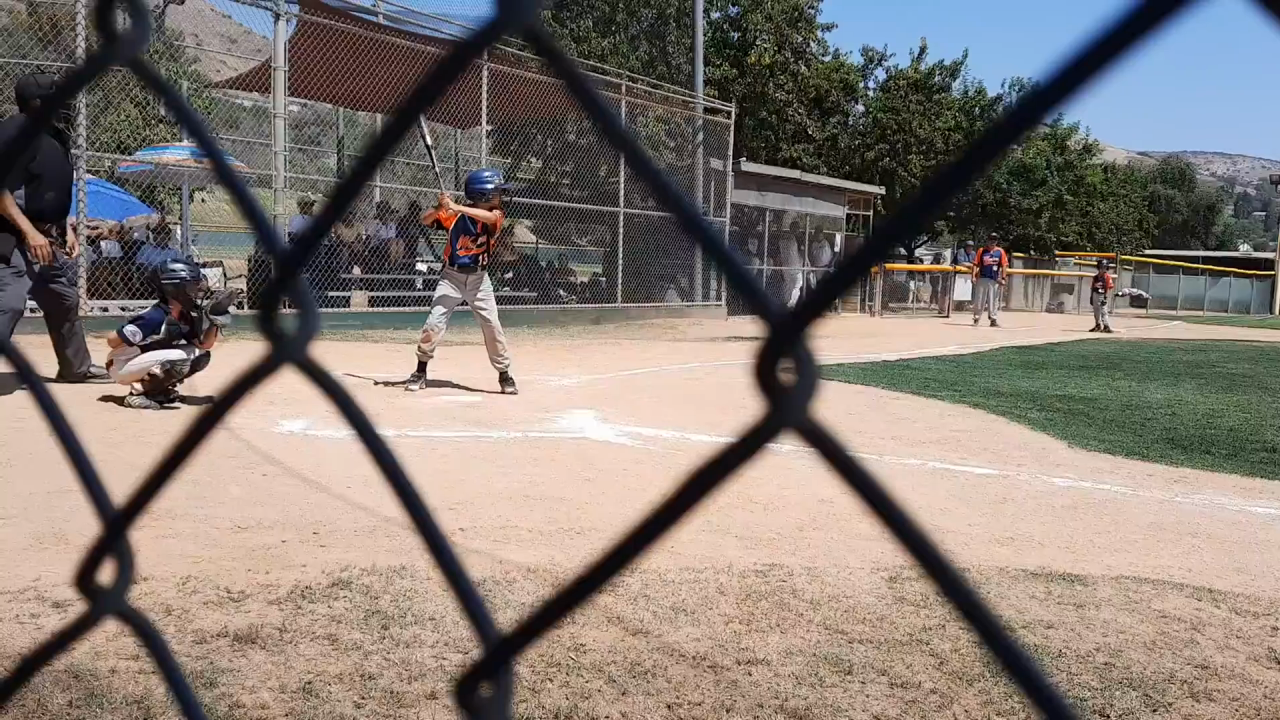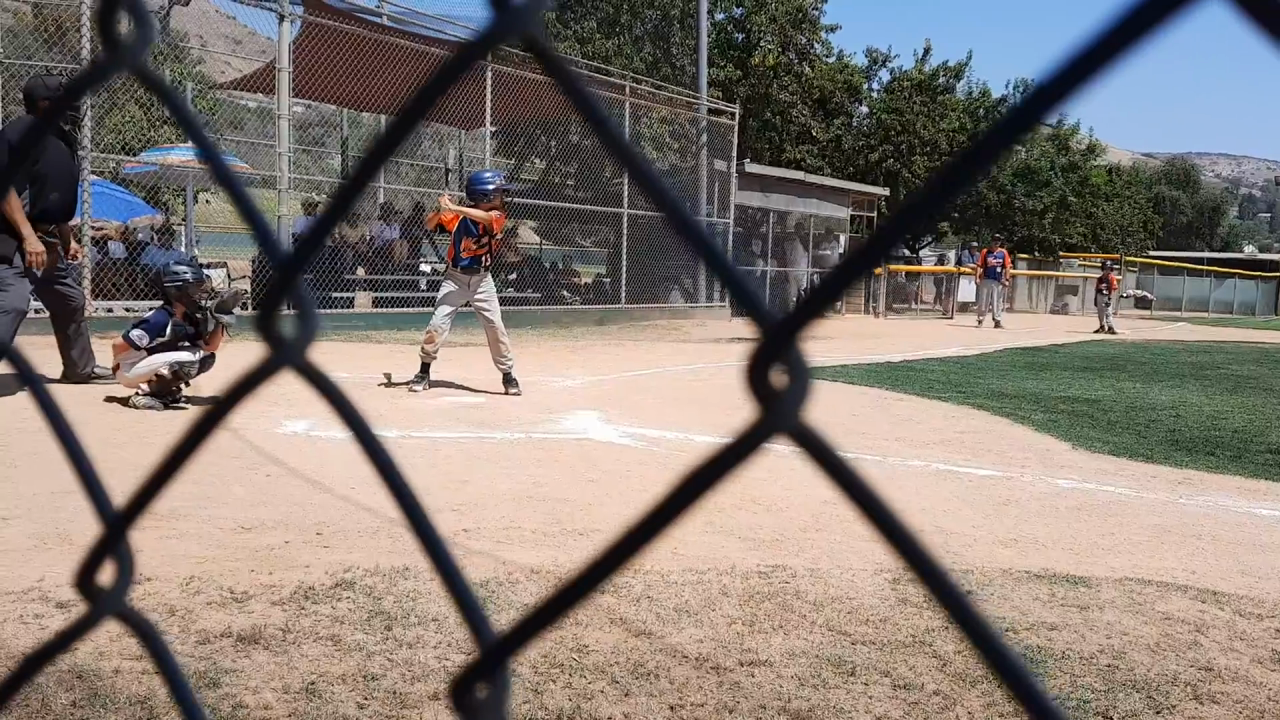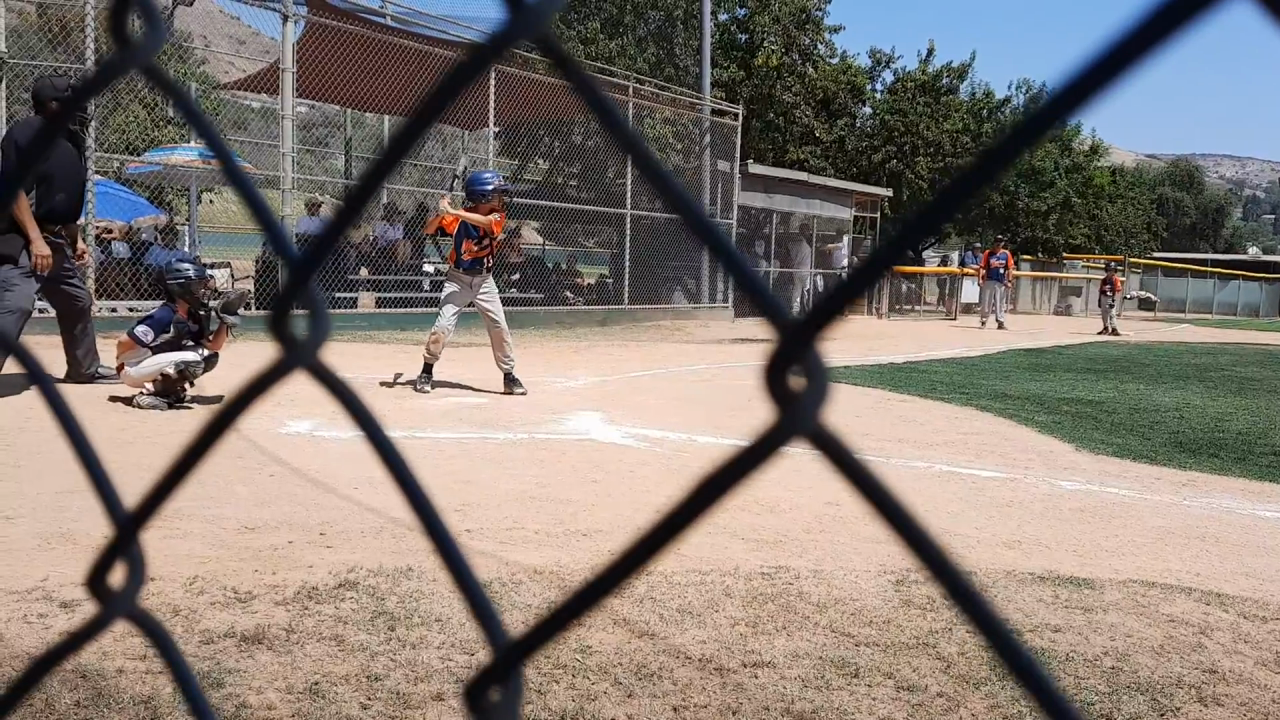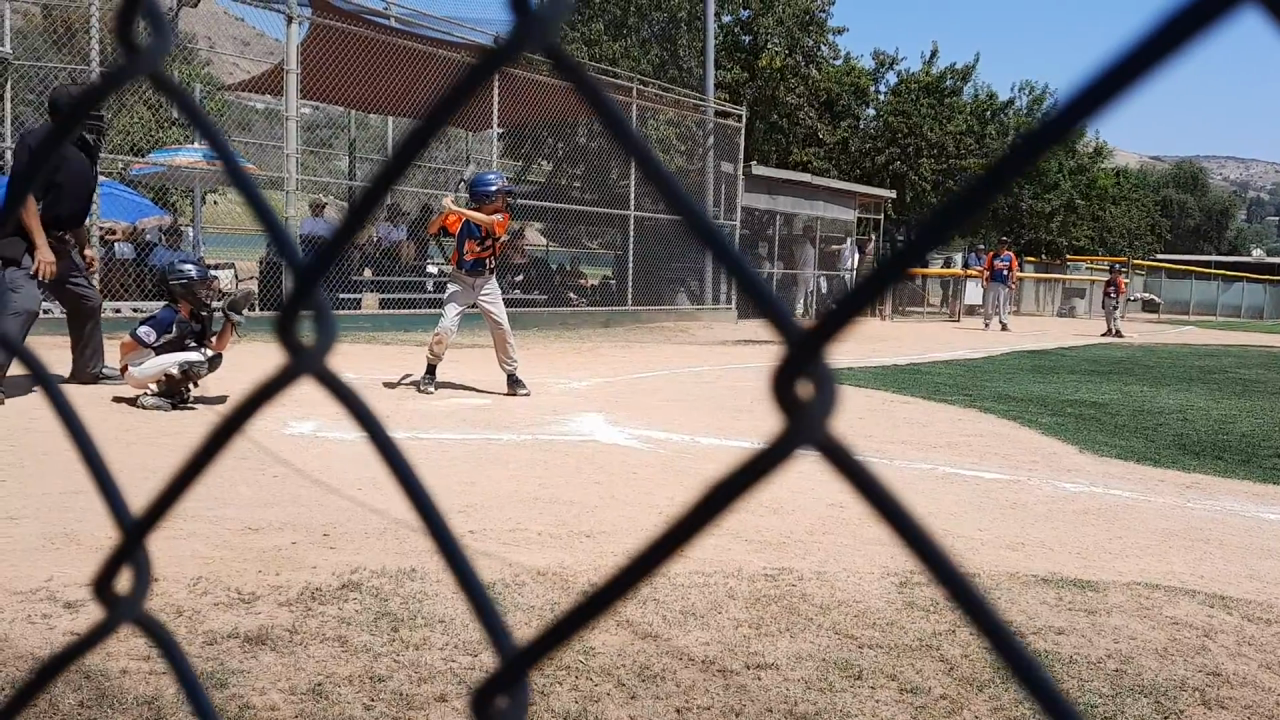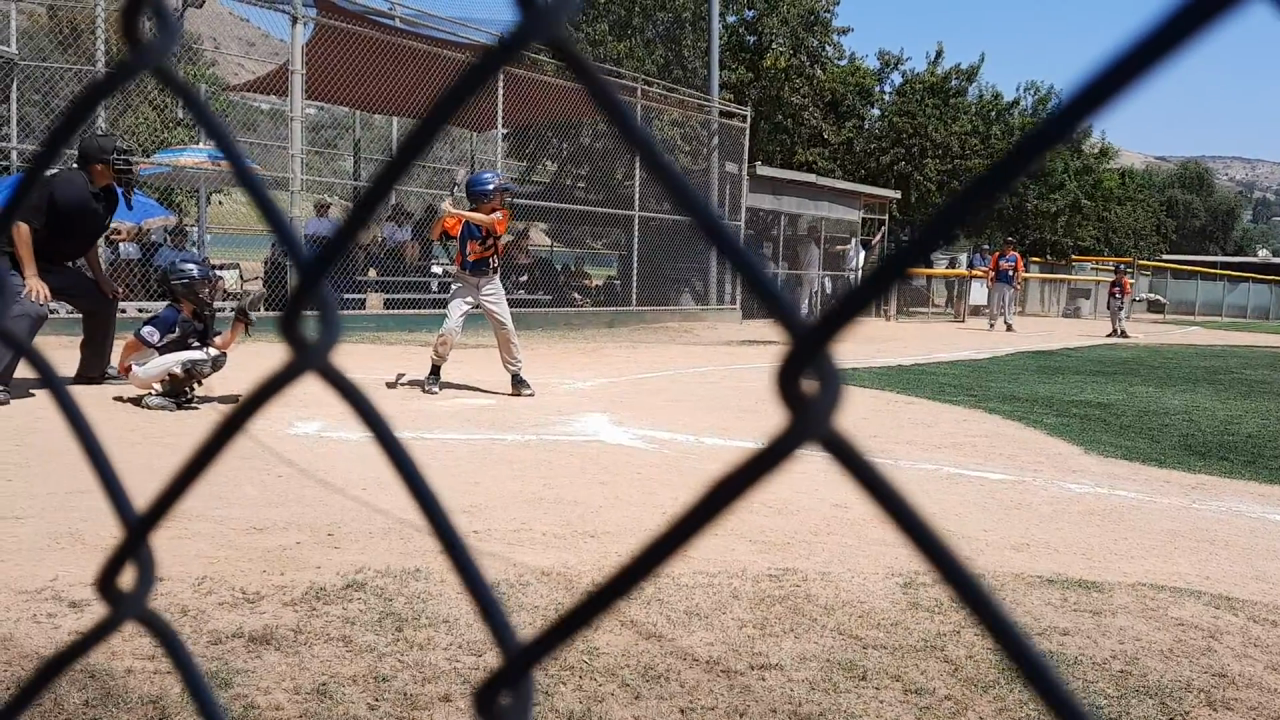
dt=0.5s
person 1, frame 1
left shoulder: (53, 136)
left wrist: (67, 230)
right wrist: (29, 231)
left hip: (47, 239)
left knee: (66, 301)
left ankle: (76, 367)
person 1, frame 2
left shoulder: (60, 138)
left wrist: (67, 239)
right wrist: (29, 237)
left hip: (49, 241)
left knee: (72, 302)
left ankle: (81, 367)
person 1, frame 3
left shoulder: (68, 139)
right shoulder: (27, 132)
left wrist: (76, 238)
right wrist: (35, 239)
left hip: (56, 241)
left knee: (78, 301)
left ankle: (85, 367)
person 1, frame 4
left shoulder: (86, 147)
right shoulder: (41, 140)
left wrist: (84, 247)
right wrist: (41, 247)
left hip: (58, 244)
left knee: (88, 299)
left ankle: (87, 369)
person 1, frame 5
left shoulder: (109, 196)
right shoulder: (64, 185)
left wrist: (100, 278)
right wrist: (31, 276)
left hip: (53, 263)
left knee: (104, 300)
right knee: (31, 307)
left ankle: (93, 370)
person 2, frame 1
left shoulder: (497, 214)
right shoulder: (455, 214)
left elbow: (490, 217)
right elbow: (426, 221)
left wrist: (457, 208)
right wrist: (441, 207)
left hip: (479, 279)
right hip: (452, 276)
left knee: (493, 326)
right knee: (434, 324)
left ankle: (504, 375)
right ankle: (420, 371)
person 2, frame 2
left shoulder: (498, 215)
right shoulder: (457, 215)
left elbow: (485, 218)
right elbow: (429, 226)
left wrist: (453, 207)
right wrist: (441, 210)
left hip: (482, 280)
right hip: (455, 278)
left knee: (496, 327)
right knee: (438, 325)
left ankle: (508, 376)
right ankle: (423, 372)
person 2, frame 3
left shoulder: (498, 217)
right shoulder: (458, 217)
left elbow: (484, 222)
right elbow: (429, 230)
left wrist: (452, 212)
right wrist: (441, 212)
left hip: (484, 281)
right hip: (458, 279)
left knee: (500, 327)
right knee: (443, 326)
left ankle: (509, 376)
right ankle: (426, 372)
person 2, frame 4
left shoulder: (502, 218)
right shoulder: (461, 217)
left elbow: (487, 221)
right elbow: (431, 229)
left wrist: (455, 209)
right wrist: (445, 211)
left hip: (487, 282)
right hip: (460, 280)
left knee: (502, 328)
right knee: (445, 327)
left ankle: (512, 377)
right ankle: (430, 373)
person 2, frame 5
left shoulder: (501, 216)
right shoulder: (461, 219)
left elbow: (487, 221)
right elbow: (434, 236)
left wrist: (454, 212)
right wrist: (445, 215)
left hip: (490, 282)
right hip: (464, 281)
left knee: (506, 329)
right knee: (450, 328)
left ankle: (516, 378)
right ankle: (434, 374)
person 3, frame 1
left shoulder: (185, 317)
right shoulder: (155, 317)
left elbow: (204, 345)
right elbow: (112, 340)
left wrist: (215, 322)
left hip: (145, 361)
right hip: (123, 368)
left knee: (201, 355)
right knee: (178, 360)
left ankle: (159, 389)
right ankle: (138, 392)
person 3, frame 2
left shoulder: (189, 318)
right shoulder: (160, 319)
left elbow: (210, 347)
right elbow: (118, 345)
right wrist: (124, 360)
left hip: (151, 364)
right hip: (129, 370)
left knee: (205, 357)
right knee: (186, 362)
left ankle: (163, 390)
right ankle: (144, 393)
person 3, frame 3
left shoulder: (193, 317)
right shoulder: (164, 316)
left elbow: (213, 346)
right elbow: (124, 342)
left wrist: (225, 320)
right wrist: (123, 363)
left hip: (158, 364)
right hip: (133, 370)
left knee: (209, 356)
right knee: (191, 361)
left ankle: (167, 390)
right ankle: (148, 393)
person 3, frame 4
left shoulder: (196, 317)
right shoulder: (166, 317)
left elbow: (217, 346)
right elbow: (127, 343)
left wrist: (230, 318)
right wrist: (126, 365)
left hip: (160, 365)
right hip: (137, 371)
left knee: (212, 357)
right knee: (195, 362)
left ankle: (171, 390)
right ankle: (152, 394)
person 3, frame 5
left shoulder: (199, 317)
right shoulder: (169, 317)
left elbow: (222, 344)
right elbow: (132, 344)
left wrist: (240, 318)
right wrist: (123, 367)
left hip: (164, 365)
right hip: (142, 370)
left knee: (217, 357)
right knee: (200, 361)
left ankle: (176, 390)
right ankle: (157, 394)
